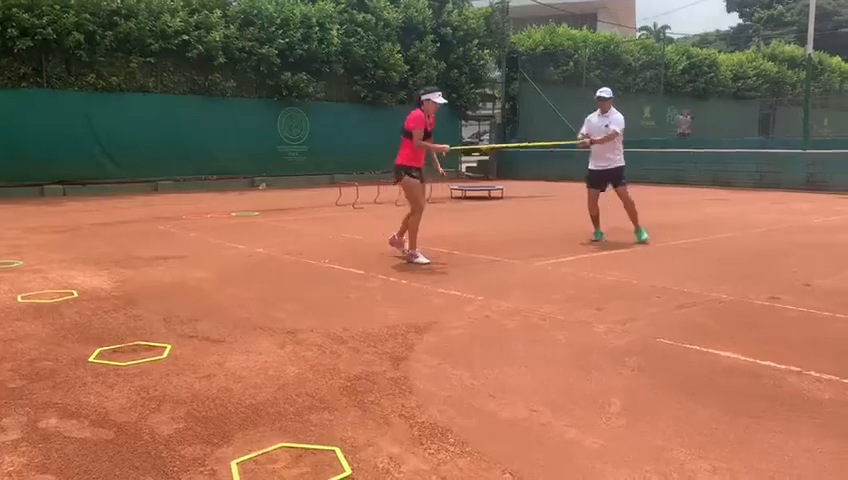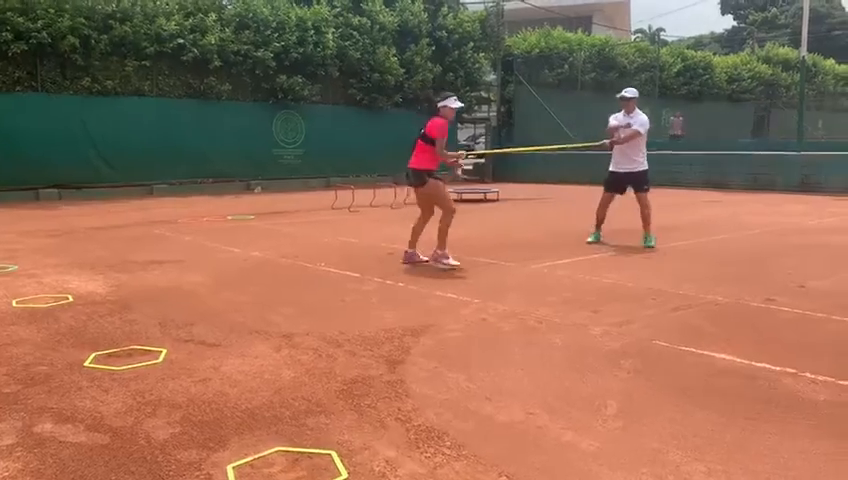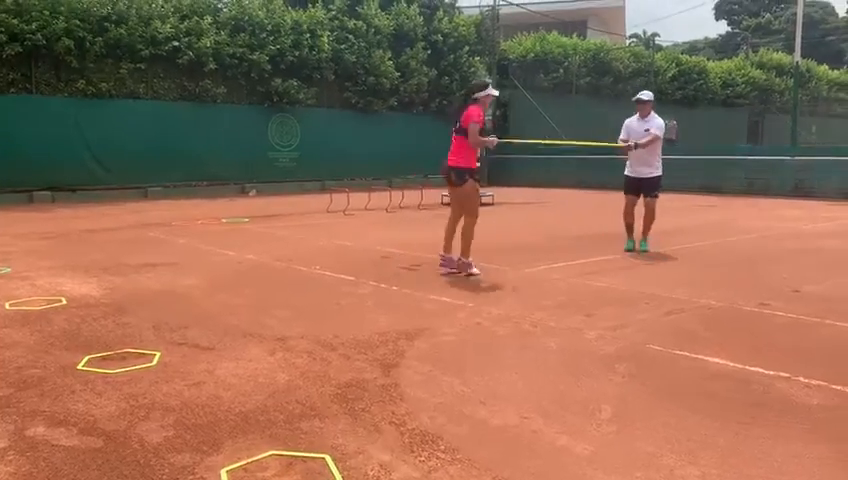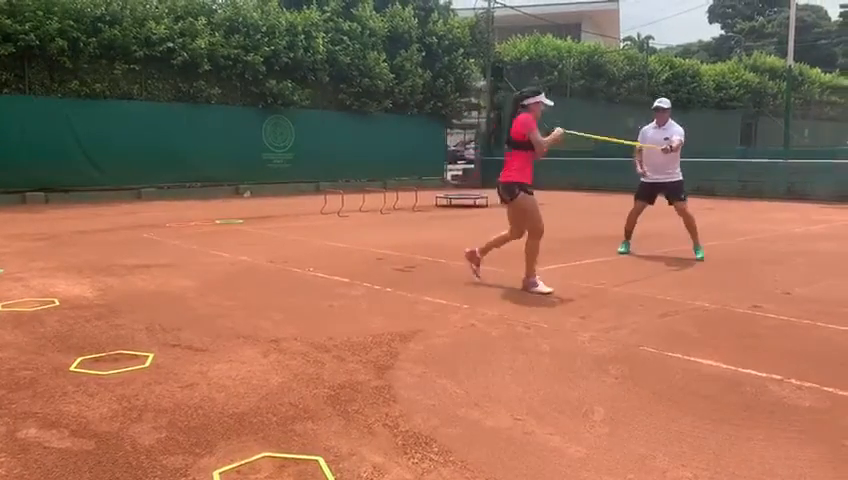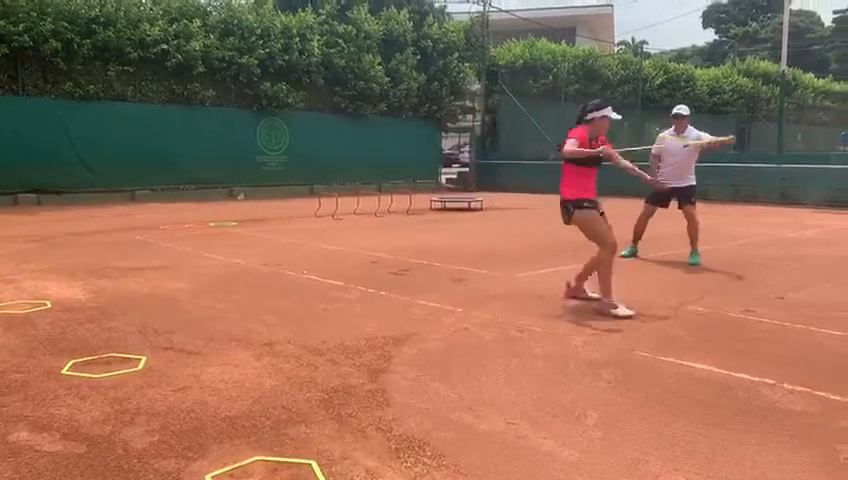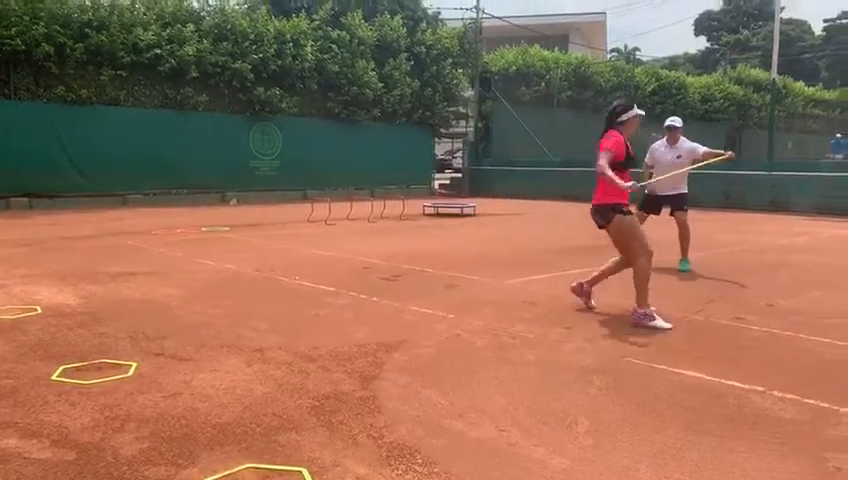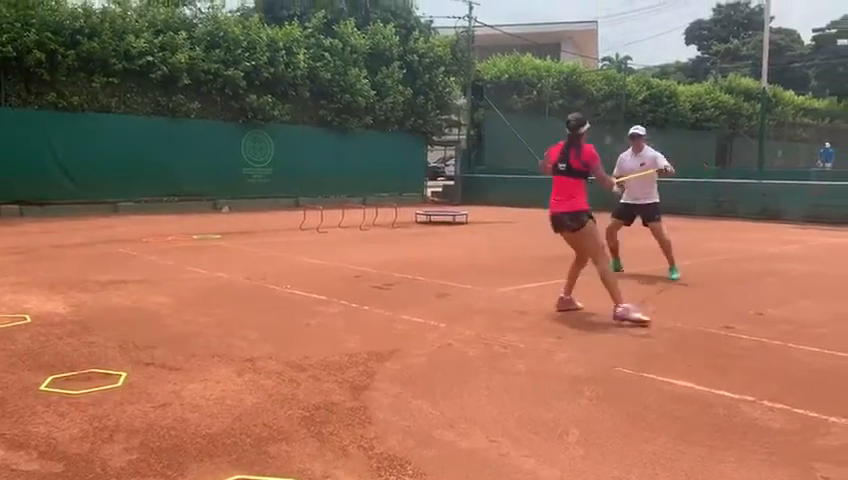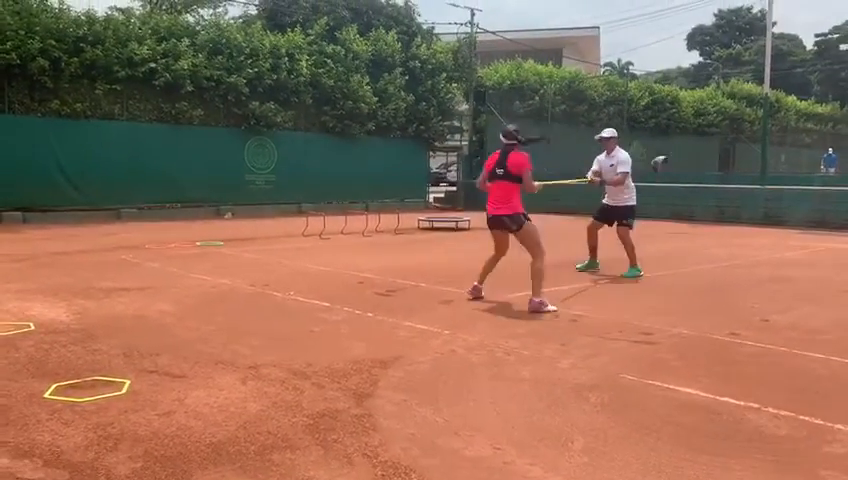
dt=0.4s
person 1, frame 1
left shoulder: (429, 118)
right shoulder: (417, 116)
left elbow: (427, 144)
right elbow: (417, 144)
left wrist: (437, 165)
right wrist: (440, 148)
left hip: (415, 168)
right hip: (406, 168)
left knee: (417, 208)
right knee: (419, 207)
left ankle: (398, 238)
right ankle: (412, 252)
person 1, frame 2
left shoulder: (435, 122)
right shoulder: (441, 123)
right elbow: (440, 153)
left wrist: (452, 159)
right wrist: (456, 156)
left hip: (417, 172)
right hip: (423, 173)
left knee: (427, 213)
right knee: (449, 210)
left ankle: (411, 252)
right ankle: (440, 253)
person 1, frame 3
left shoulder: (467, 110)
right shoulder: (476, 111)
right elbow: (473, 140)
left wrist: (486, 142)
right wrist: (488, 141)
left hip: (454, 168)
right hip: (463, 170)
left knee: (456, 214)
right knee: (472, 216)
left ankle: (447, 257)
right ankle: (464, 261)
person 1, frame 4
left shoulder: (522, 121)
right shoulder: (526, 119)
left elbow: (535, 153)
right elbow: (540, 147)
left wrist: (550, 140)
right wrist: (555, 136)
left hip: (517, 184)
right hip: (514, 185)
left knee: (516, 232)
right knee: (537, 230)
left ankle: (477, 254)
right ankle: (530, 280)
person 1, frame 5
left shoulder: (601, 139)
right shoulder: (579, 132)
left elbow: (622, 164)
right elbow: (567, 150)
left wrist: (647, 178)
right wrist: (593, 152)
left hip: (588, 201)
right hip: (574, 202)
left knee: (609, 247)
right knee: (608, 245)
left ankle: (576, 286)
right ankle: (608, 301)
person 1, frame 6
left shoulder: (618, 138)
right shoulder: (615, 138)
right elbow: (601, 166)
right wrist: (620, 184)
left hip: (607, 206)
right hip: (611, 207)
left knee: (629, 259)
right knee: (644, 252)
left ankle: (585, 286)
right ankle: (642, 311)
person 1, frame 7
left shoulder: (557, 149)
right shoulder: (587, 151)
left elbow: (545, 167)
right elbow: (602, 180)
right wrist: (612, 185)
left hip: (556, 214)
right hip: (575, 214)
left knee: (583, 255)
right knee: (601, 260)
left ankle: (565, 298)
right ankle: (622, 308)
person 1, frame 8
left shoulder: (493, 158)
right shoulder: (521, 157)
left elbow: (481, 184)
right elbow: (529, 186)
right wrist: (536, 186)
left hip: (493, 215)
right hip: (512, 215)
left knee: (500, 252)
right knee: (538, 254)
left ankle: (477, 287)
right ankle: (537, 300)
person 2, frame 1
left shoulder: (617, 118)
right shoulder: (591, 118)
left elbow: (608, 137)
right elbow: (582, 136)
left wrist: (591, 141)
right wrist: (583, 137)
left hip: (615, 164)
right hip: (595, 165)
left knee: (624, 195)
right knee: (592, 198)
left ankle: (638, 229)
right ankle: (597, 231)
person 2, frame 2
left shoulder: (642, 119)
right shoulder: (615, 118)
left elbow: (630, 136)
right elbow: (611, 130)
left wrist: (613, 141)
right wrist: (618, 127)
left hip: (638, 168)
right hip: (617, 167)
left knee: (643, 200)
right knee: (605, 199)
left ankle: (648, 236)
right ankle: (596, 233)
person 2, frame 3
left shoulder: (658, 122)
right shoulder: (629, 122)
left elbow: (650, 140)
right elbow: (621, 142)
left wrist: (636, 145)
right wrist: (625, 147)
left hip: (652, 172)
right hip: (632, 171)
left knee: (650, 206)
right knee: (629, 204)
left ankle: (644, 239)
right ankle: (630, 238)
person 2, frame 4
left shoulder: (676, 129)
right shoulder: (646, 130)
left elbow: (678, 144)
right elbow: (638, 151)
left wrist: (670, 147)
right wrist: (638, 167)
left hip: (673, 178)
right hip: (649, 178)
left knee: (684, 211)
right knee: (636, 210)
left ankle: (698, 247)
right ankle: (626, 242)
person 2, frame 5
left shoulder: (696, 136)
right shoulder: (663, 137)
left elbow: (713, 141)
right elbow: (654, 158)
left wrist: (725, 140)
right wrist: (655, 174)
left hip: (685, 183)
right hip: (662, 182)
left knee: (690, 215)
right knee: (645, 213)
left ankle: (694, 252)
right ankle: (633, 247)
person 2, frame 6
left shoulder: (689, 147)
right shoulder: (655, 147)
left elbow: (707, 153)
right elbow: (647, 167)
left wrist: (725, 153)
right wrist: (648, 183)
left hip: (678, 191)
right hip: (655, 191)
left knee: (682, 221)
right knee: (636, 220)
left ankle: (684, 259)
person 2, frame 7
left shoulder: (653, 155)
right shoulder: (623, 157)
left elbow: (669, 170)
right elbow: (615, 177)
left wrist: (666, 169)
left hip: (649, 201)
right hip: (628, 200)
left knee: (658, 232)
right knee: (611, 229)
left ankle: (673, 267)
right ankle: (616, 263)
person 2, frame 8
left shoulder: (623, 157)
right shoulder: (600, 158)
left elbow: (621, 180)
right elbow: (593, 172)
left wrist: (602, 181)
right wrist: (591, 177)
left hip: (625, 202)
right hip: (609, 201)
left knee: (623, 234)
right knee: (592, 227)
left ankle: (635, 267)
right ankle: (592, 262)
